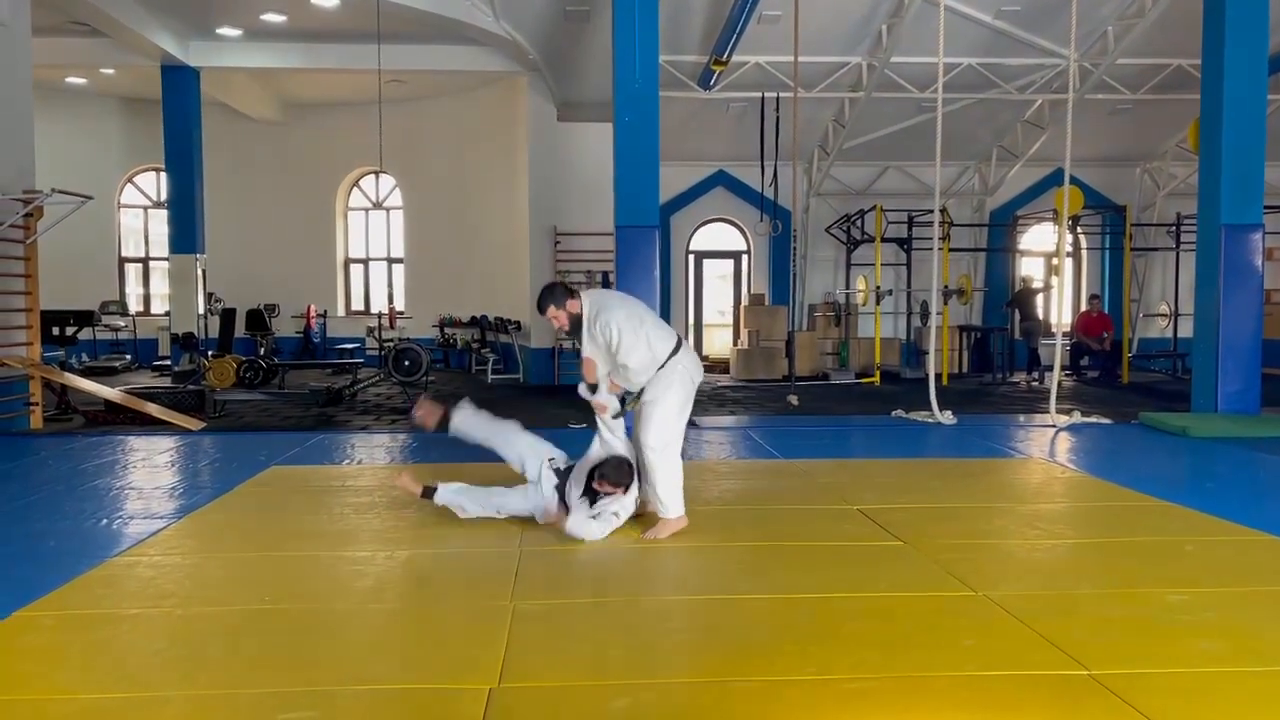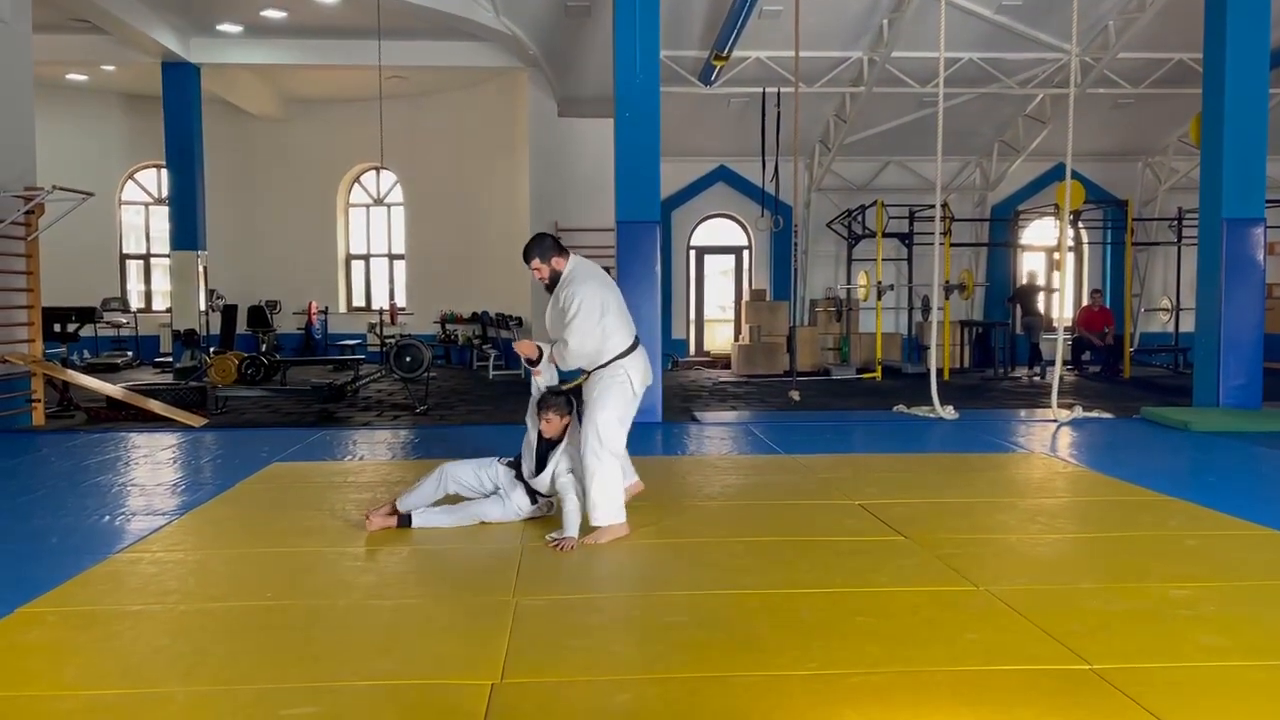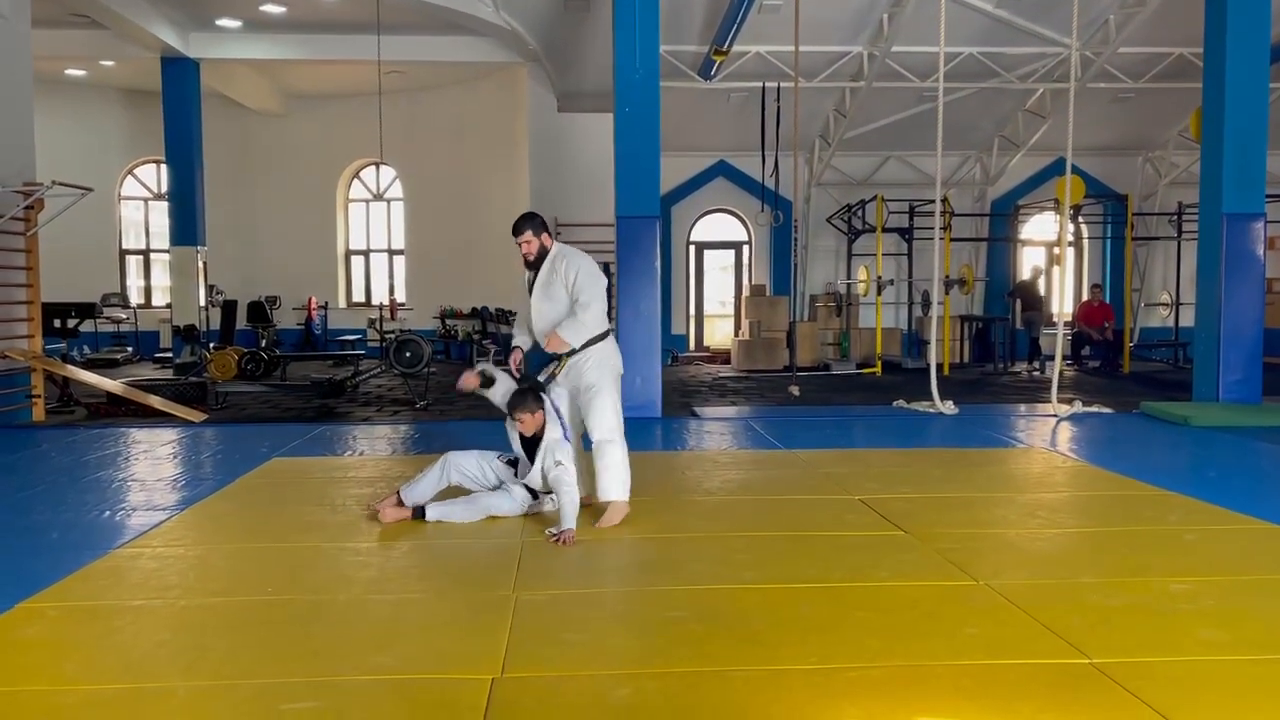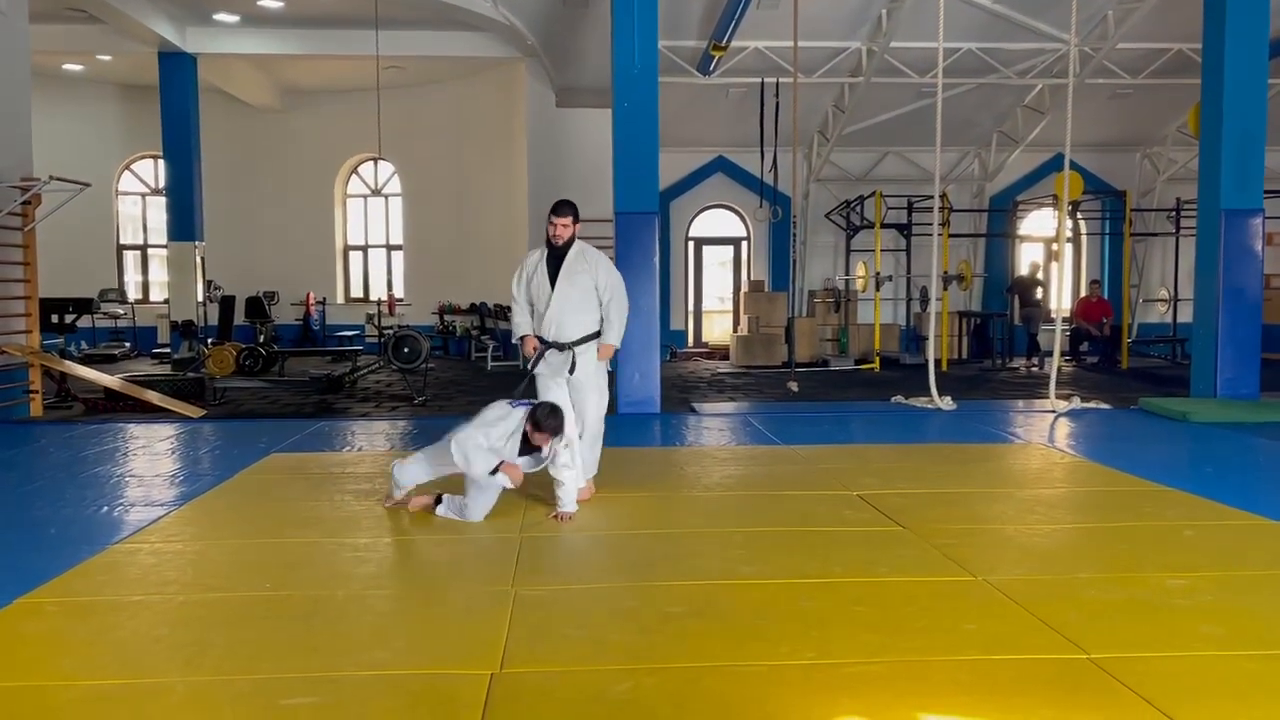
dt=0.5s
person 1, frame 1
left shoulder: (609, 316)
right shoulder: (585, 317)
left elbow: (635, 365)
right elbow: (608, 363)
left wrist: (611, 385)
right wrist: (598, 390)
left hip: (672, 371)
right hip: (654, 373)
left knee: (657, 443)
right knee: (645, 440)
left ankle: (673, 516)
right ankle: (652, 500)
person 1, frame 2
left shoulder: (581, 289)
right shoulder: (574, 276)
left elbow: (578, 347)
right elbow: (575, 337)
left wrist: (546, 354)
right wrist: (542, 351)
left hip: (618, 372)
right hip: (611, 368)
left knee: (598, 445)
right knee: (606, 435)
left ankle: (612, 522)
right ankle: (627, 482)
person 1, frame 3
left shoulder: (572, 262)
right shoulder: (533, 272)
left elbow: (592, 305)
right elbow: (527, 317)
left wrist: (564, 337)
right wrist: (519, 346)
left hip: (593, 356)
right hip: (561, 364)
left knee: (604, 428)
left ankle: (616, 499)
right ankle: (578, 490)
person 1, frame 4
left shoulder: (594, 259)
right shoulder: (532, 262)
left elbow: (616, 301)
right elbow: (520, 303)
left wrist: (610, 340)
right wrist: (525, 334)
left hip: (586, 353)
right hip: (548, 355)
left knee: (590, 420)
left ankle: (586, 475)
person 2, frame 1
left shoulder: (620, 506)
right shoulder: (617, 452)
left elbow: (593, 529)
right elbow: (610, 423)
left wrist: (568, 518)
left hip: (553, 500)
right hip: (557, 473)
left knee: (495, 503)
right knee: (510, 435)
left ankle: (428, 492)
right ankle: (445, 417)
person 2, frame 2
left shoulder: (567, 457)
right shoulder: (545, 414)
left elbow: (571, 499)
right elbow: (544, 379)
left wrist: (570, 534)
left hip: (528, 499)
right hip: (511, 472)
left knee: (479, 511)
right knee: (448, 472)
left ankle: (397, 521)
right ankle: (395, 507)
person 2, frame 3
left shoulder: (556, 447)
right shoulder: (528, 400)
left elbow: (567, 489)
right elbow: (500, 382)
left wrist: (568, 526)
right wrist: (480, 379)
left hip: (531, 493)
right hip: (511, 470)
left knee: (483, 502)
right knee: (451, 460)
left ankle: (409, 512)
right ankle: (400, 499)
person 2, frame 4
left shoulder: (560, 432)
right shoulder: (504, 417)
left elbow: (566, 469)
right elbow: (463, 442)
left wrist: (566, 506)
right wrist: (502, 466)
right hip: (468, 444)
left knee: (473, 513)
right knee: (409, 470)
left ankle: (434, 501)
right ankle: (398, 493)
